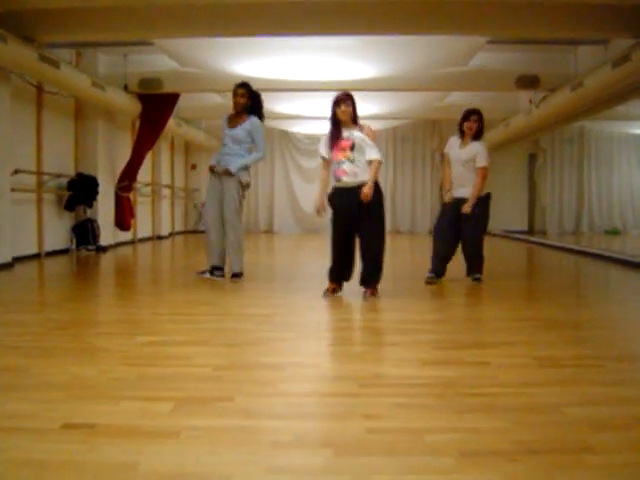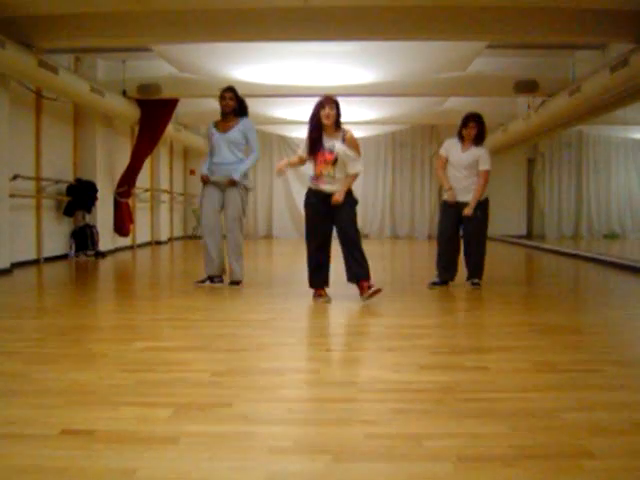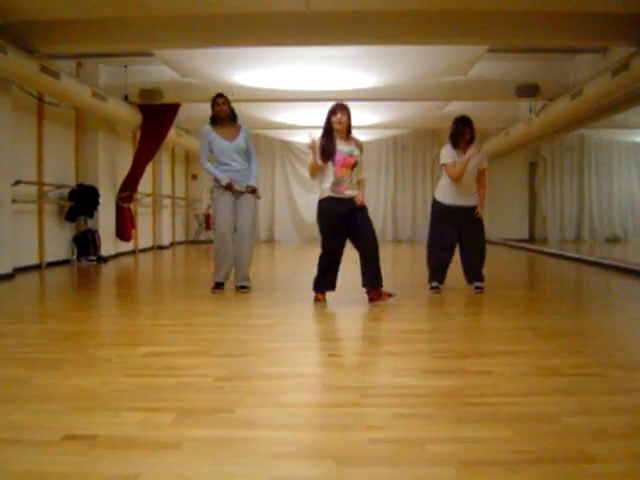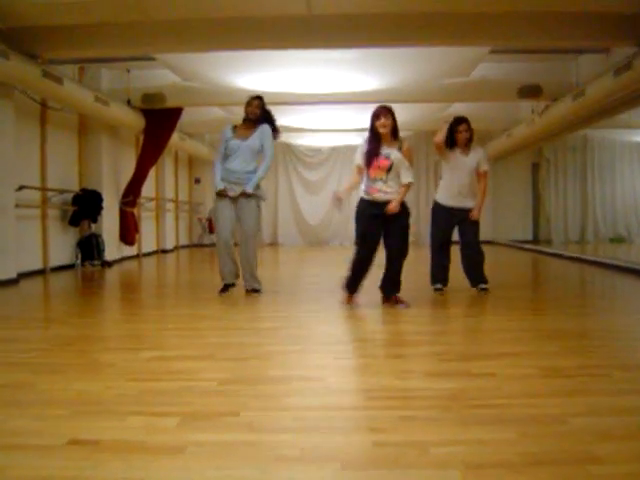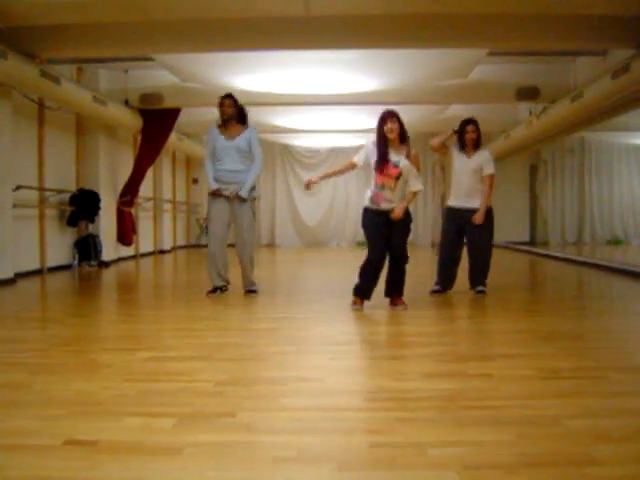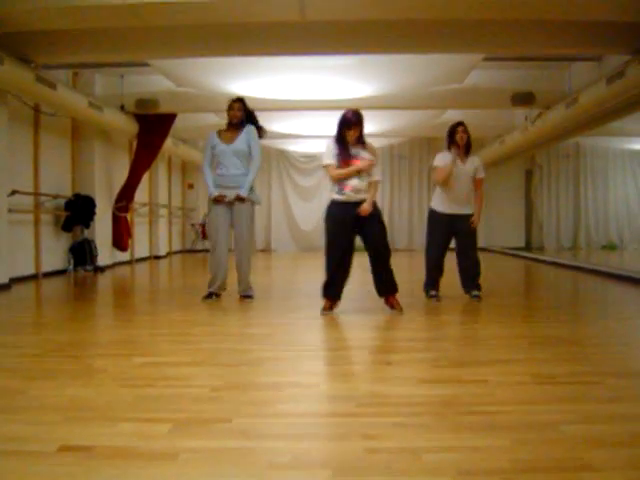
dt=0.5s
person 1, frame 1
left shoulder: (364, 131)
right shoulder: (330, 137)
left elbow: (376, 159)
right elbow: (325, 168)
left wrist: (370, 184)
right wrist: (320, 195)
left hip: (366, 190)
right hip: (342, 192)
left knee: (372, 238)
right knee: (342, 239)
left ankle: (370, 284)
right ankle: (335, 281)
person 1, frame 2
left shoulder: (347, 137)
right shoulder: (313, 136)
left elbow: (355, 169)
right elbow: (302, 158)
left wrist: (342, 191)
right wrist: (286, 162)
left hip: (341, 196)
right hip: (316, 196)
left knee: (350, 237)
right knee: (317, 242)
left ankle: (363, 283)
right ankle: (319, 287)
person 1, frame 3
left shoulder: (357, 145)
right shoulder: (325, 144)
right elbow: (313, 174)
left wrist: (361, 193)
right wrist: (312, 152)
left hip: (354, 203)
right hip: (331, 202)
left knee: (369, 243)
right knee: (332, 248)
left ankle: (373, 289)
right ankle: (320, 290)
person 1, frame 4
left shoulder: (402, 149)
right shoulder: (367, 146)
left elbow: (407, 181)
right elbow: (359, 174)
left wrist: (398, 201)
right wrist: (343, 192)
left hip: (393, 207)
right hip: (368, 206)
left knee: (397, 251)
right knee: (365, 250)
left ankle: (389, 293)
right ankle: (350, 291)
person 1, frame 5
left shoulder: (410, 155)
right shoulder: (372, 149)
left elbow: (415, 188)
right elbow: (349, 166)
left wrist: (402, 207)
right wrist: (319, 178)
left hip: (398, 213)
right hip: (373, 212)
left knee: (399, 255)
right knee: (376, 255)
left ankle: (395, 295)
right ankle: (359, 295)
person 1, frame 6
left shoulder: (368, 150)
right shoulder: (333, 147)
left elbow: (375, 180)
right elbow: (333, 174)
left wrist: (369, 202)
right wrist: (358, 167)
left hip: (365, 206)
right hip: (340, 207)
left knee: (380, 251)
right knee: (337, 254)
left ankle: (389, 295)
right ankle: (330, 298)
person 2, frame 1
left shoulder: (254, 122)
right shoulder: (227, 119)
left elbow: (260, 153)
left wrist: (235, 166)
right wrist: (214, 161)
left hip: (237, 174)
right hip: (219, 172)
left knee: (232, 218)
right knee: (211, 215)
left ankle: (236, 269)
right ankle: (217, 266)
person 2, frame 2
left shoulder: (245, 123)
right shoulder: (213, 127)
left elbow: (255, 152)
left wrist: (238, 174)
right wrist: (204, 170)
left hip: (235, 181)
right hip: (213, 180)
left knee: (233, 225)
right knee: (208, 223)
left ankle: (236, 275)
right ankle: (215, 273)
person 2, frame 3
left shoulder: (243, 130)
right shoulder: (208, 131)
left elbow: (252, 158)
right elbow: (204, 160)
left wrist: (253, 181)
right wrist: (222, 178)
left hip: (245, 186)
right hip: (223, 186)
left knee: (245, 231)
right knee: (223, 231)
left ankle: (242, 279)
right ankle: (219, 279)
person 2, frame 4
left shoulder: (264, 129)
right shoulder: (229, 131)
left elbow: (268, 159)
right elbow: (219, 159)
left wrist: (251, 186)
right wrist: (218, 184)
left hip: (248, 189)
right hip: (226, 188)
left knee: (249, 236)
right knee: (224, 235)
left ankle: (251, 283)
right ankle: (228, 279)
person 2, frame 5
left shoulder: (249, 132)
right shoulder: (214, 131)
left elbow: (258, 161)
right elbow: (208, 160)
left wrist: (246, 188)
right wrist: (212, 184)
left hip: (242, 189)
right hip: (219, 188)
left knee: (245, 238)
right knee: (216, 237)
left ankle: (249, 283)
right ankle: (219, 282)
person 2, frame 6
left shoulder: (250, 131)
right shoulder: (214, 136)
left elbow: (256, 161)
right elbow: (207, 166)
left wrist: (245, 190)
right wrist: (212, 191)
left hip: (242, 193)
right hip: (219, 193)
left knee: (244, 241)
right knee: (217, 241)
left ankle: (245, 289)
right ankle: (216, 288)
person 3, frame 1
left shoulder: (480, 147)
right shoulder: (453, 141)
left elbow: (481, 177)
right elbow: (447, 167)
left wrist: (470, 203)
right wrist: (447, 190)
left hip: (476, 199)
right hip: (454, 197)
left knee: (472, 237)
right knee: (442, 232)
left ankle: (475, 272)
right ankle: (436, 271)
person 3, frame 2
left shoulder: (482, 151)
right shoulder: (449, 144)
left elbow: (483, 180)
right elbow: (440, 168)
left wrist: (472, 205)
right wrist: (448, 189)
left hip: (475, 202)
right hip: (451, 201)
left knee: (474, 241)
right knee: (445, 238)
left ankle: (475, 277)
right ankle: (443, 276)
person 3, frame 3
left shoulder: (479, 153)
right shoulder: (447, 151)
left elbow: (481, 180)
right elbow: (455, 175)
left wrist: (481, 204)
right wrist: (468, 155)
left hip: (469, 206)
right hip: (445, 204)
left knee: (474, 243)
right knee: (441, 243)
left ankle: (476, 279)
right ankle: (435, 279)
person 3, frame 4
left shoulder: (479, 153)
right shoulder: (446, 150)
left elbow: (482, 181)
right elbow: (437, 141)
left wrist: (478, 207)
right wrist: (447, 125)
left hip: (468, 207)
right hip: (444, 205)
left knee: (471, 245)
right knee: (440, 244)
left ankle: (479, 281)
right ankle: (439, 281)
person 3, frame 5
left shoulder: (485, 155)
right shoulder: (454, 151)
left elbow: (488, 185)
right elbow: (433, 145)
left wrist: (482, 211)
right wrist: (452, 133)
left hip: (478, 209)
right hip: (454, 208)
left knee: (479, 248)
right knee: (448, 247)
left ankle: (478, 283)
right ankle: (442, 283)
person 3, frame 6
left shoulder: (475, 161)
right shoulder: (443, 157)
left elbow: (479, 189)
right elbow: (439, 180)
left wrist: (477, 214)
right wrist: (452, 159)
left hip: (465, 214)
right hip: (440, 213)
left knee: (468, 253)
right knee: (435, 252)
left ankle: (472, 288)
right ankle: (431, 288)
